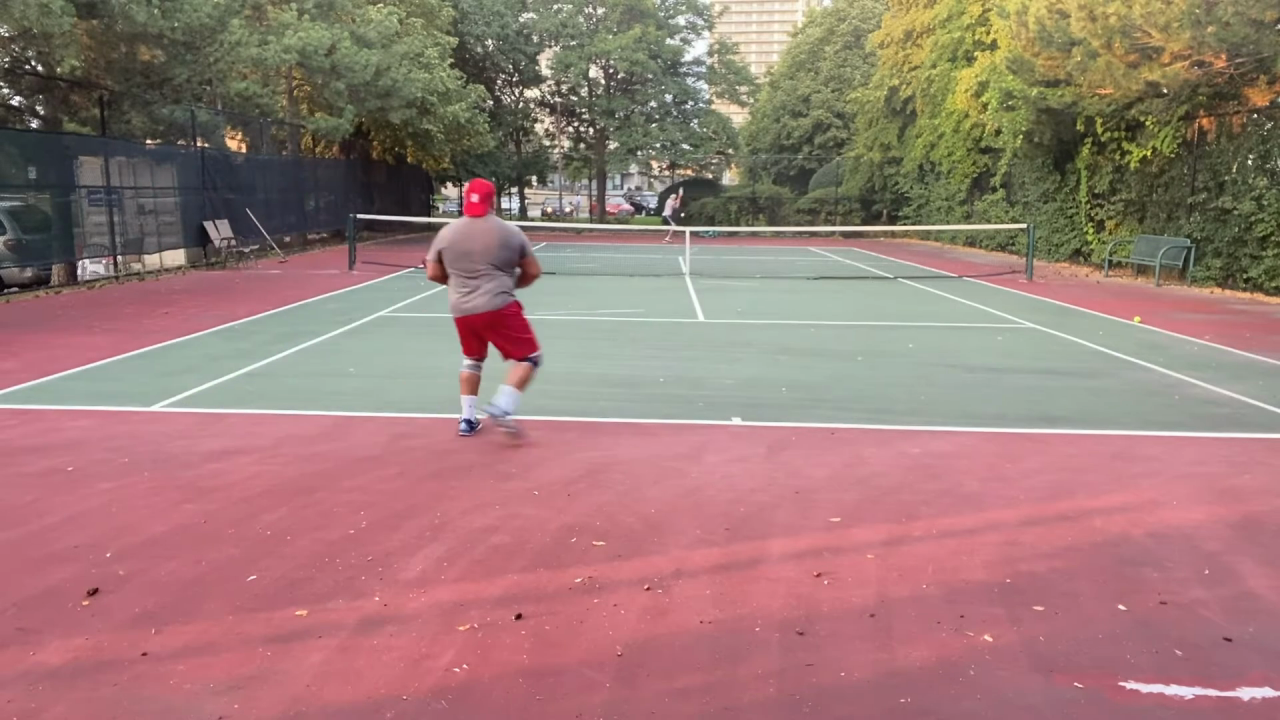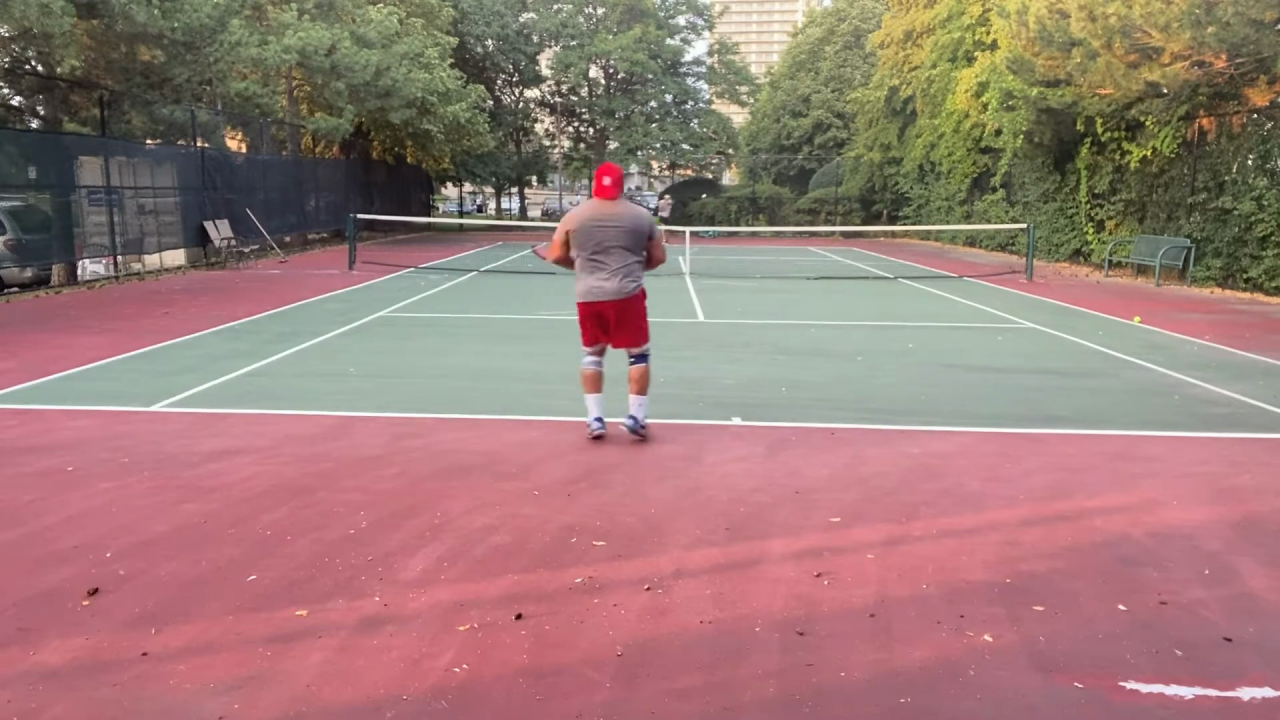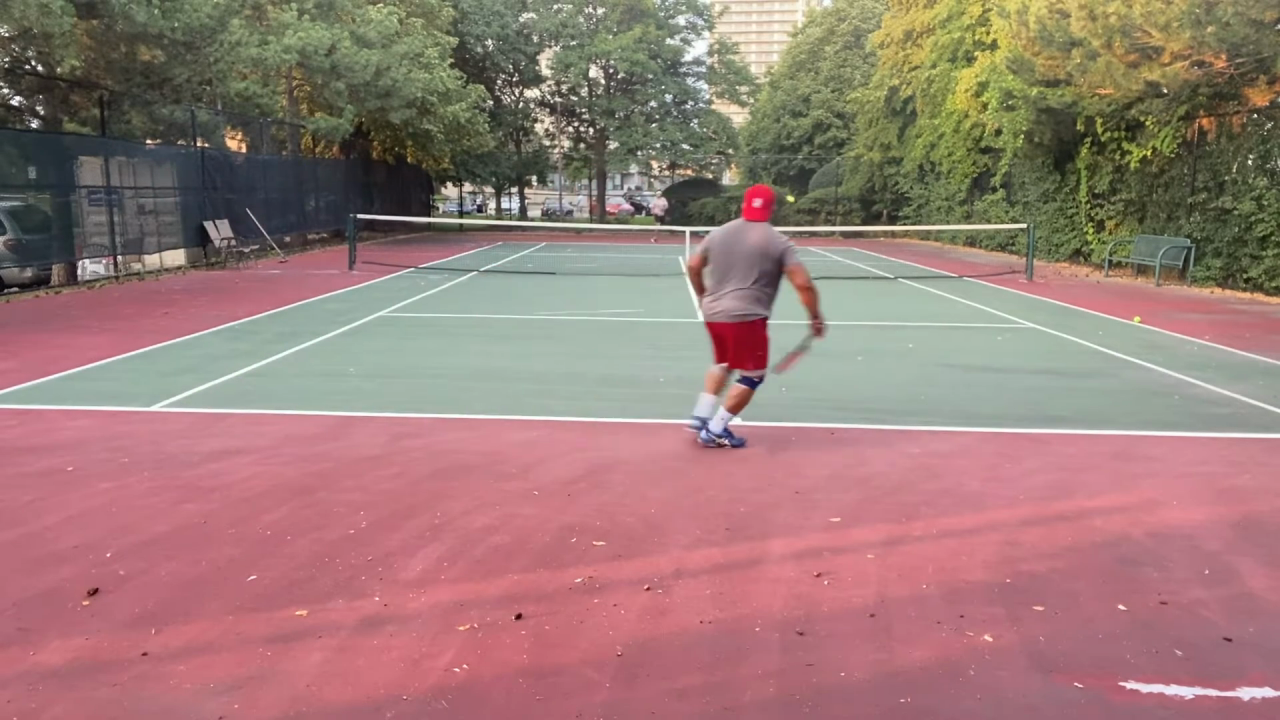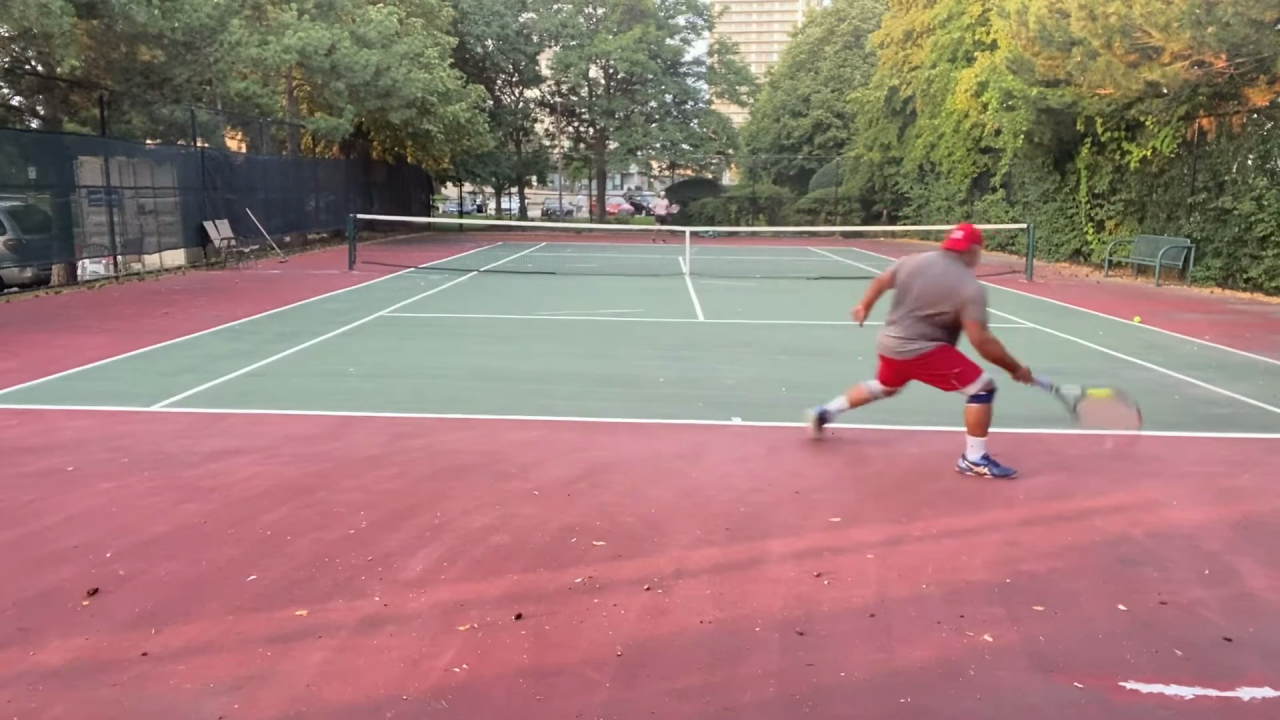
dt=0.5s
person 1, frame 1
left shoulder: (446, 234)
right shoulder: (510, 232)
left elbow: (433, 274)
right elbow: (533, 273)
left hip: (463, 310)
right hip: (499, 309)
left knee: (472, 360)
right knee: (529, 359)
left ankle: (467, 419)
right ankle: (502, 405)
person 1, frame 2
left shoulder: (575, 216)
right shoulder: (641, 216)
left elbow: (555, 255)
right elbow: (658, 257)
left hip: (589, 296)
right hip: (627, 294)
left knee: (593, 353)
right knee: (638, 355)
left ankle: (595, 419)
right ankle: (636, 416)
person 1, frame 3
left shoulder: (719, 233)
right shoulder: (779, 242)
left elbow: (694, 267)
right elbow: (803, 283)
left wrist: (702, 296)
right wrist: (816, 318)
left hip: (714, 314)
right hip: (745, 318)
left knee: (723, 364)
right knee: (751, 376)
left ankle: (702, 417)
right ankle: (715, 430)
person 1, frame 4
left shoulder: (915, 261)
right shoulder: (972, 288)
left elbow: (880, 282)
right elbow: (982, 342)
left wrist: (864, 307)
right wrist: (1015, 368)
left hip: (889, 345)
right hip: (922, 351)
left knee: (884, 387)
right knee: (983, 389)
left ankle: (825, 413)
right ankle: (974, 459)
